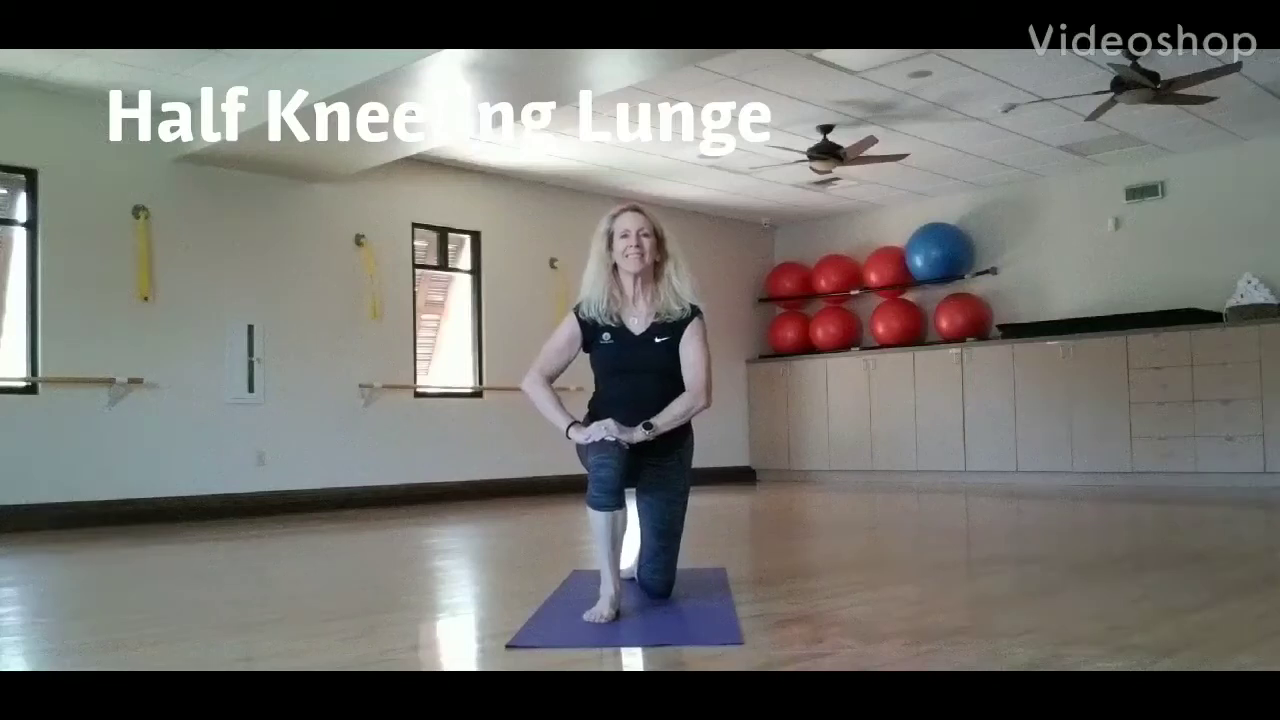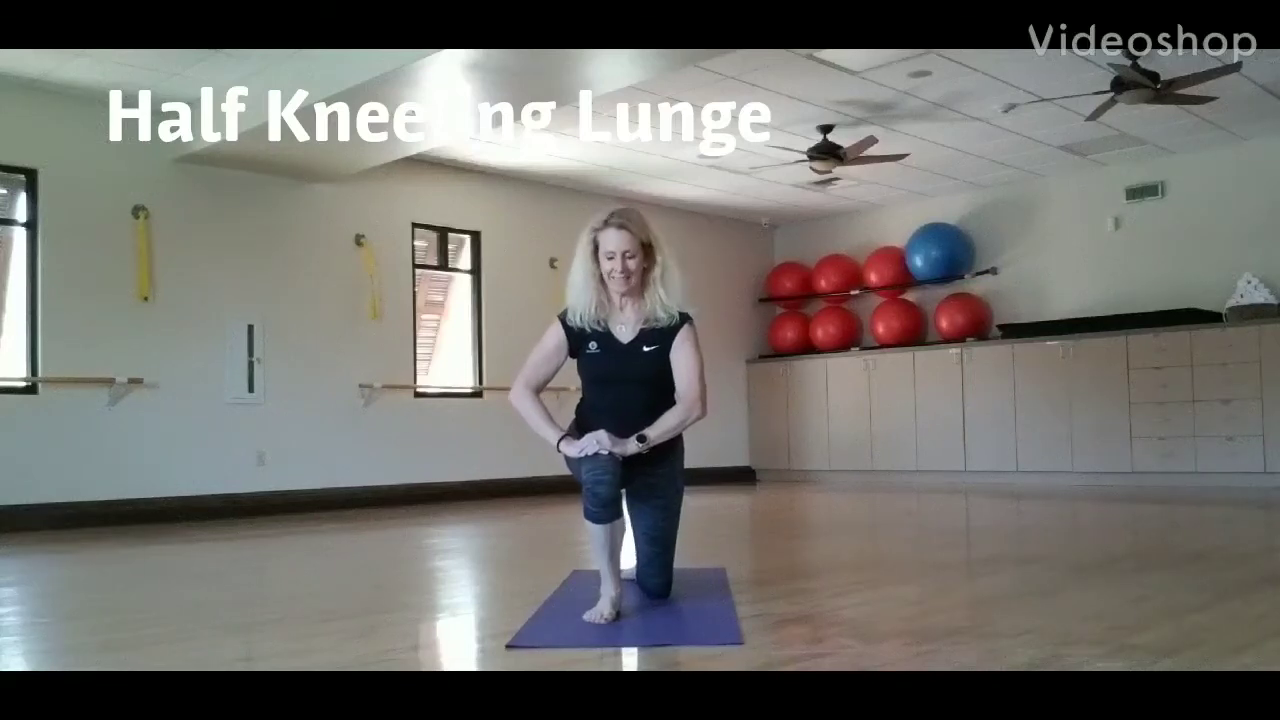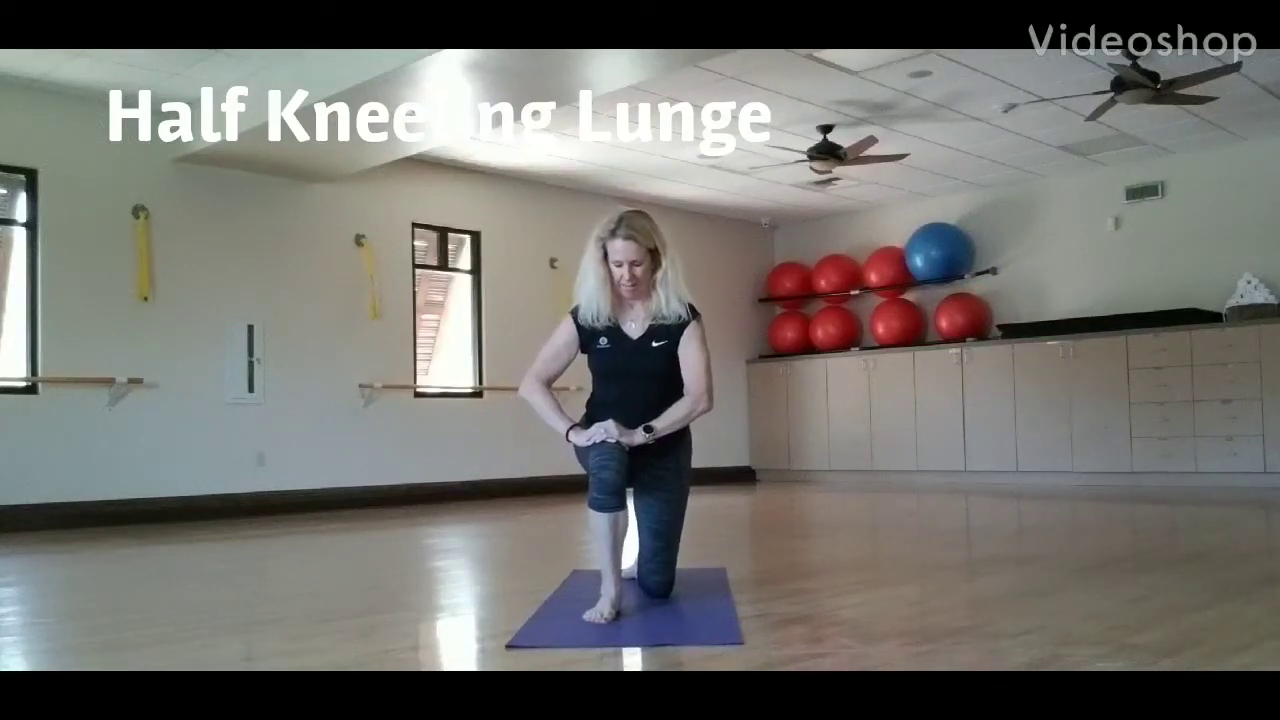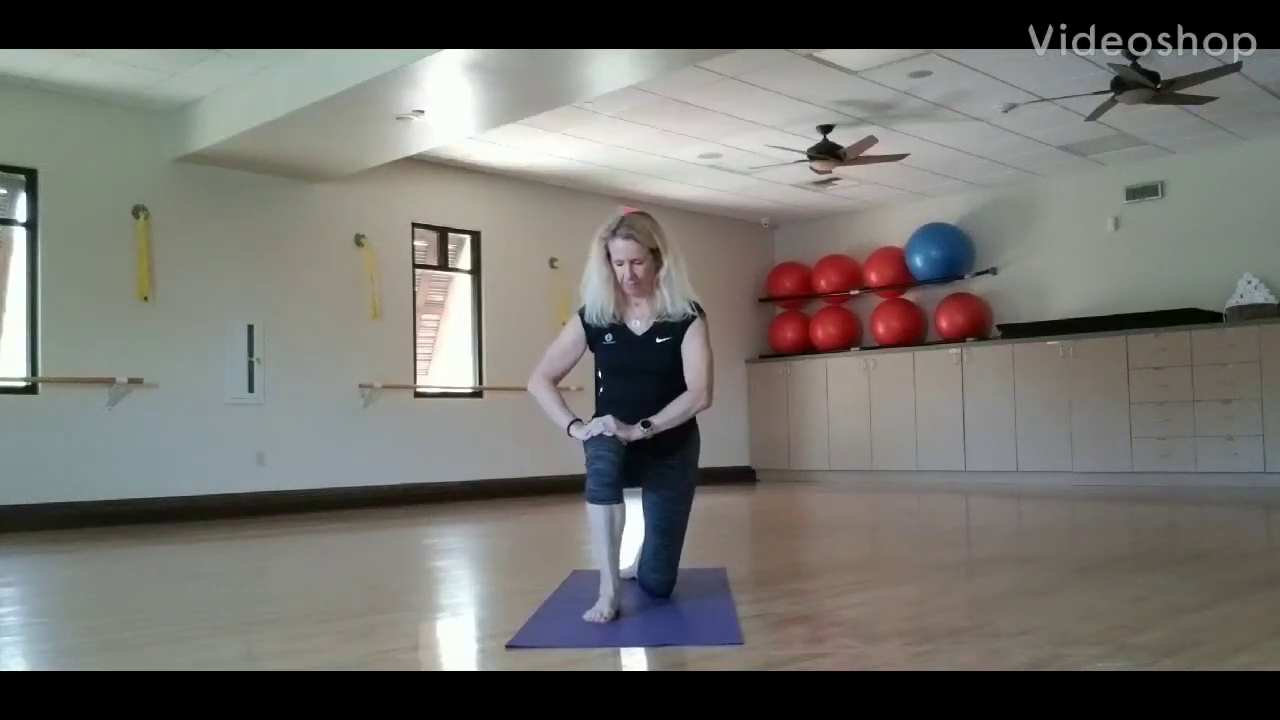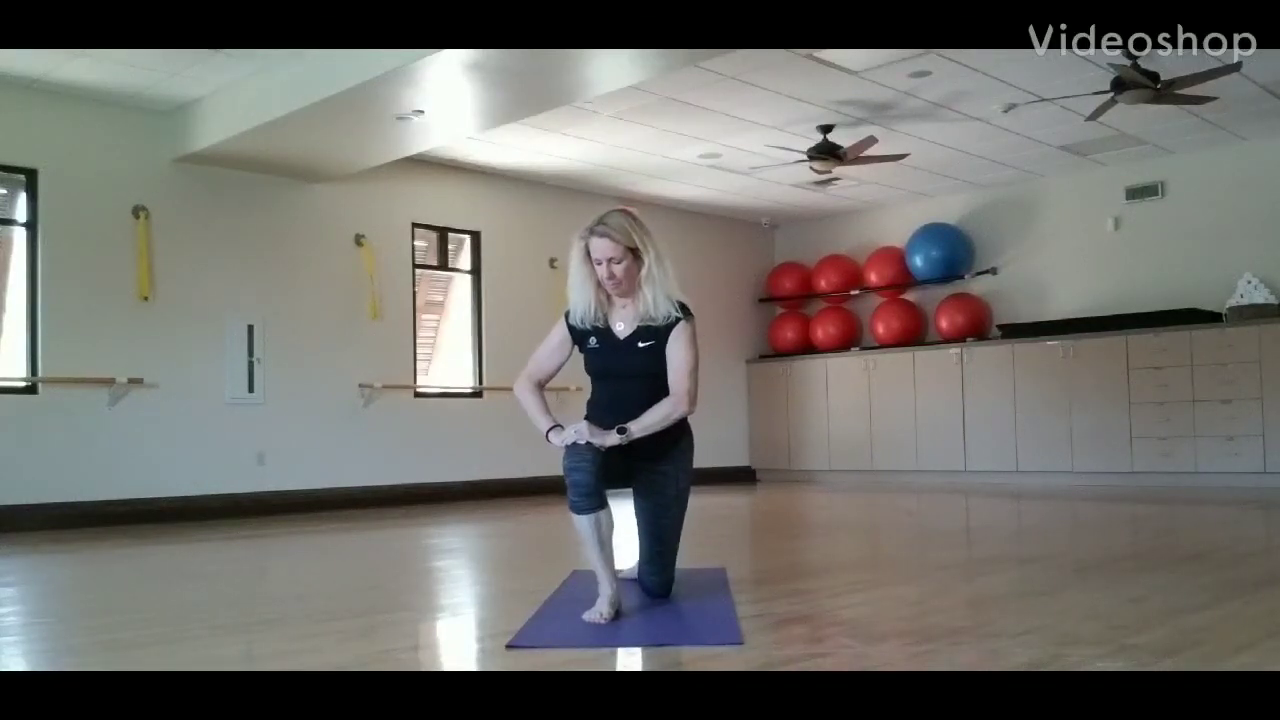
dt=0.7s
person 1, frame 1
left shoulder: (684, 316)
right shoulder: (589, 315)
left elbow: (699, 394)
right elbow: (534, 380)
left wrist: (640, 431)
right wrist: (573, 429)
left hip: (666, 447)
right hip: (607, 440)
left knee: (657, 584)
right knee: (607, 467)
left ankle: (639, 565)
right ankle: (608, 589)
person 1, frame 2
left shoulder: (674, 323)
right shoulder: (575, 321)
left elbow: (693, 405)
right elbow: (521, 391)
left wrist: (633, 444)
right wrist: (563, 441)
left hip: (656, 452)
right hip: (595, 447)
left knee: (656, 587)
right knee: (601, 479)
left ankle: (639, 566)
right ankle: (609, 589)
person 1, frame 3
left shoulder: (681, 318)
right shoulder: (587, 317)
left elbow: (700, 397)
right elbow: (532, 384)
left wrist: (640, 434)
right wrist: (572, 431)
left hip: (664, 447)
right hip: (604, 440)
left knee: (657, 585)
right knee: (608, 468)
left ankle: (641, 562)
right ankle: (610, 588)
person 1, frame 4
left shoulder: (686, 316)
right shoulder: (594, 316)
left elbow: (700, 394)
right elbow: (539, 380)
left wrist: (640, 428)
right wrist: (575, 426)
left hip: (671, 447)
right hip: (614, 440)
left knee: (658, 584)
right knee: (602, 456)
left ankle: (641, 563)
right ankle: (608, 590)
person 1, frame 5
left shoulder: (673, 317)
right shoulder: (580, 317)
left elbow: (683, 400)
right elbow: (526, 383)
left wrist: (617, 434)
right wrist: (554, 431)
left hip: (662, 450)
right hip: (601, 442)
left knee: (657, 586)
right knee: (579, 467)
left ankle: (643, 566)
right ankle: (607, 589)
